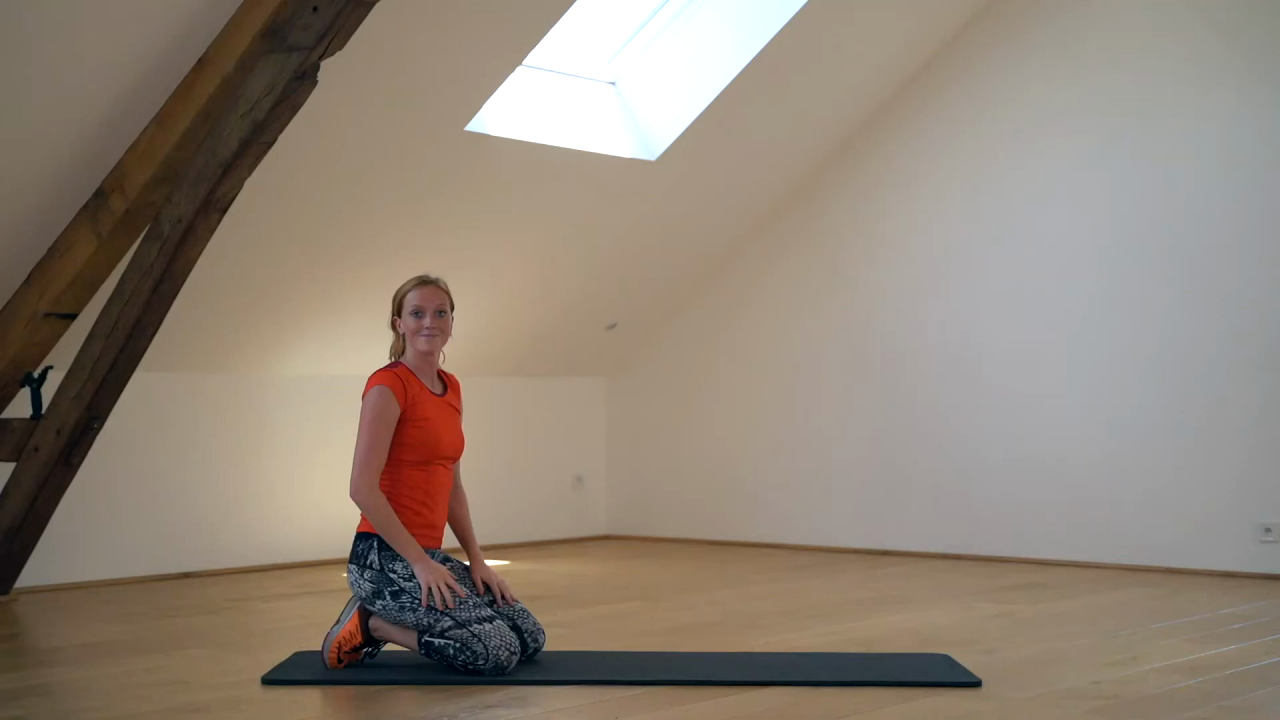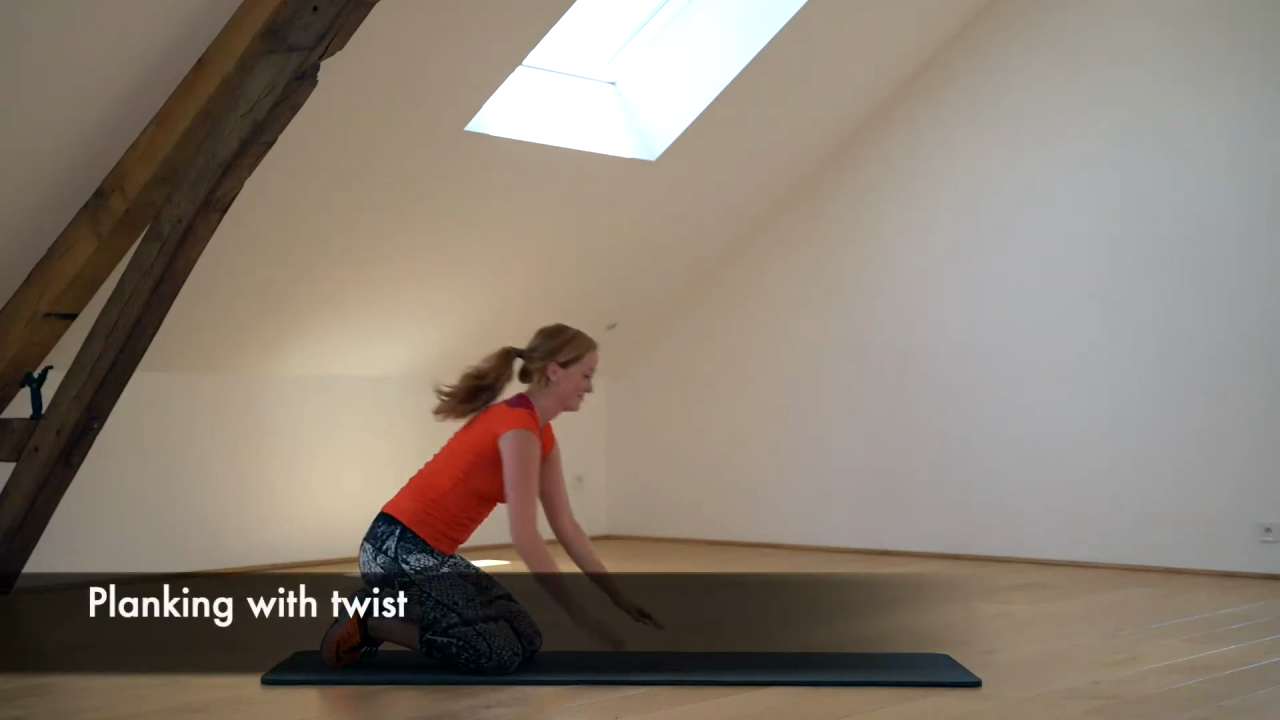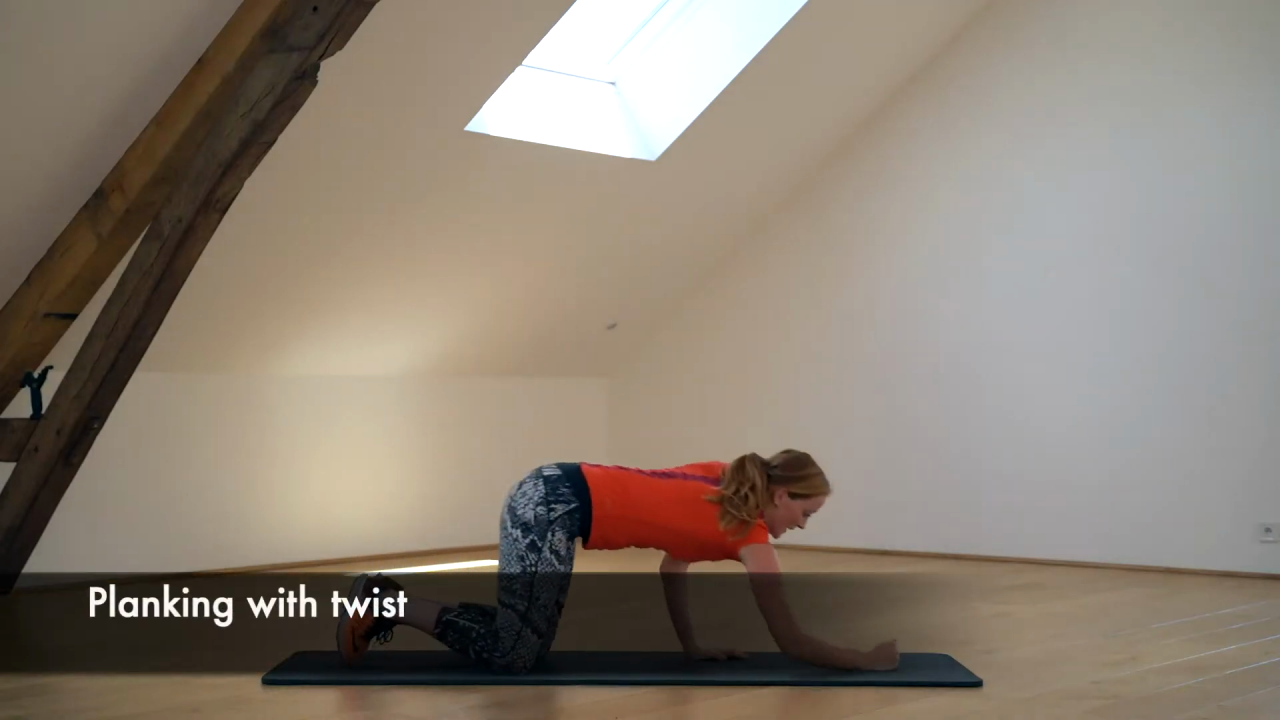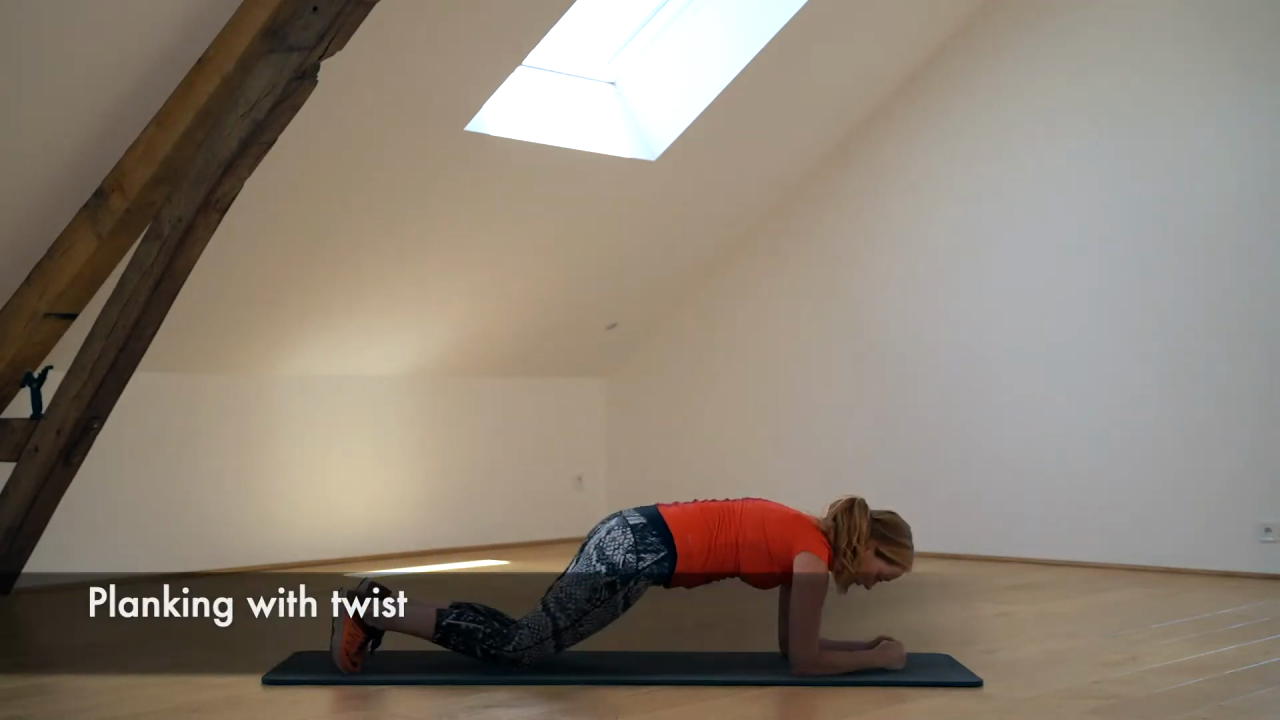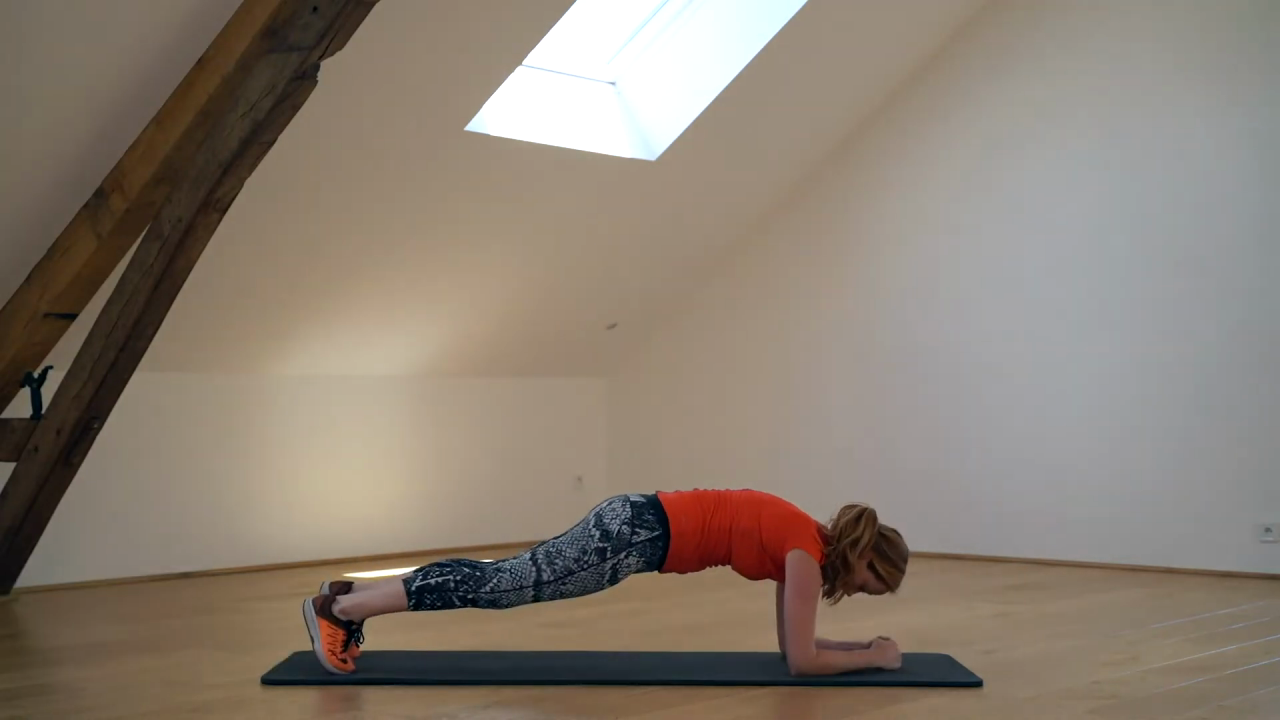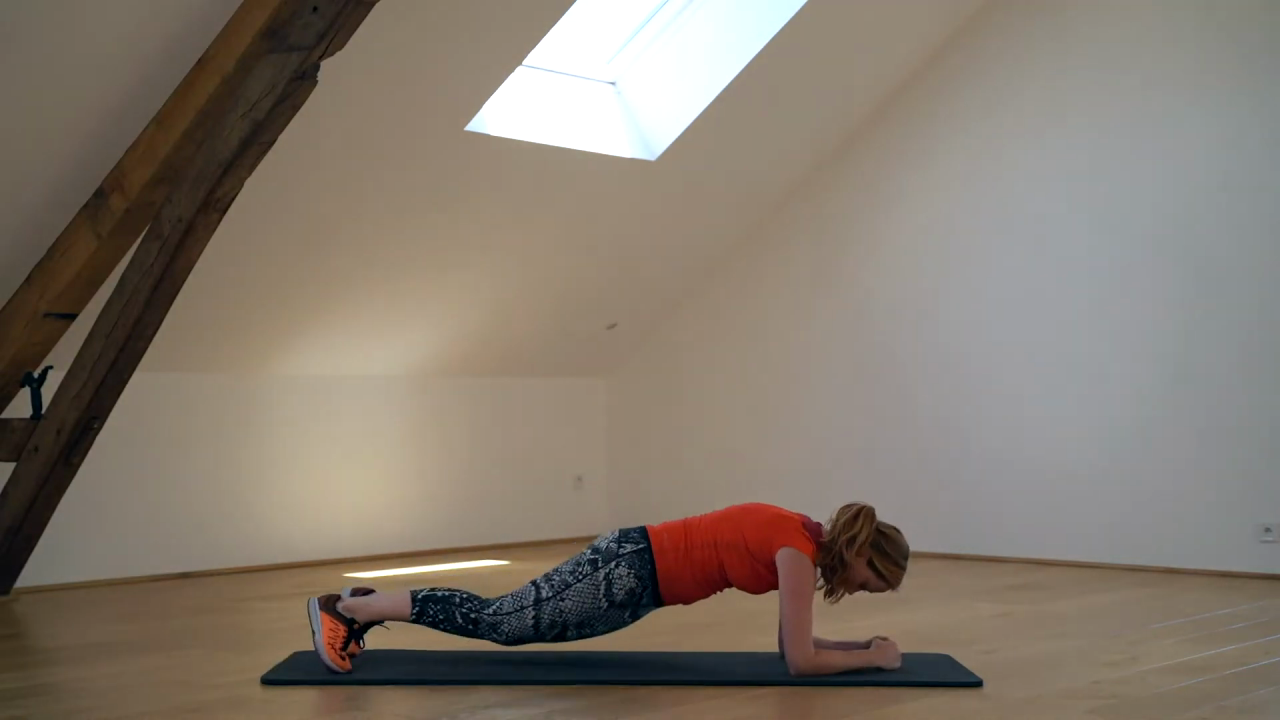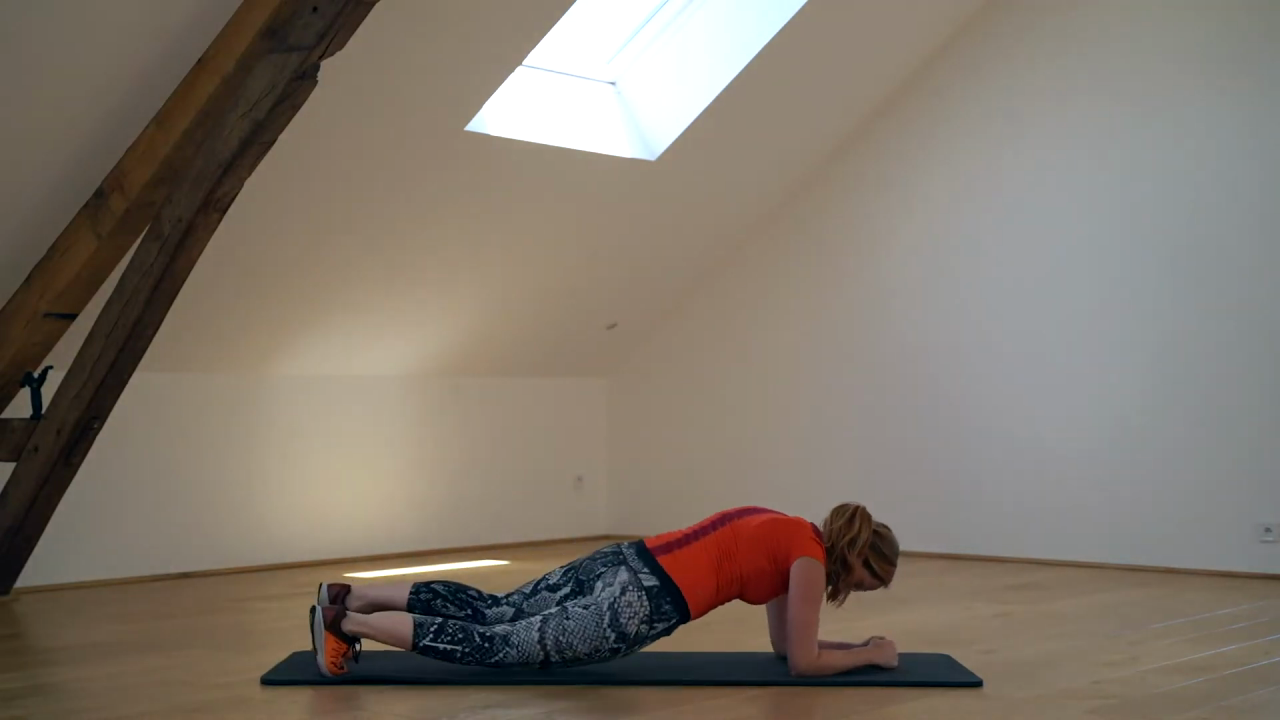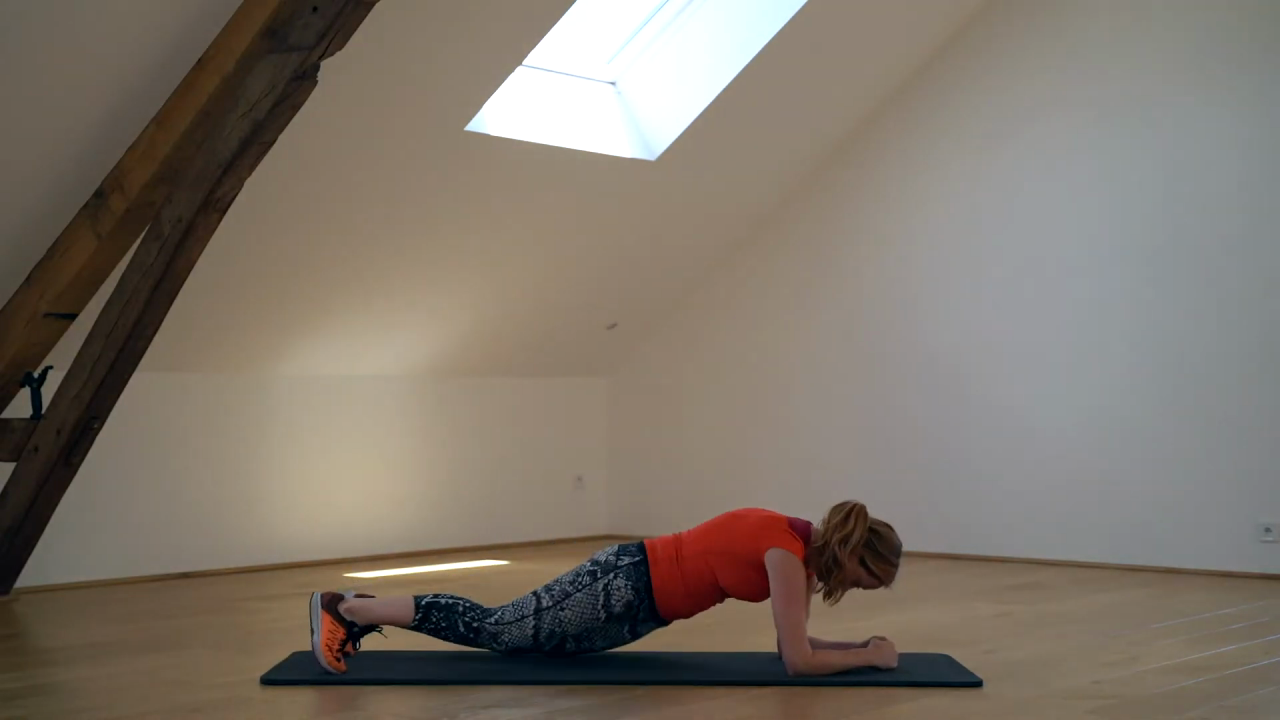
dt=0.7s
person 1, frame 1
left shoulder: (452, 388)
right shoulder: (387, 386)
right elbow: (362, 488)
left wrist: (477, 561)
right wrist: (420, 563)
left hip: (426, 555)
right hip: (387, 558)
left knee: (529, 637)
right knee: (496, 652)
left ankle: (382, 615)
right ankle: (372, 625)
person 1, frame 2
left shoulder: (541, 434)
right shoulder: (520, 427)
left elbow: (566, 525)
right elbow: (524, 534)
left wrist: (617, 596)
right wrist: (577, 611)
left hip: (431, 553)
right hip: (396, 549)
left knee: (526, 639)
right knee: (501, 653)
right ankle: (370, 621)
person 1, frame 3
left shoulder: (718, 481)
right shoulder: (750, 531)
left elbow: (672, 555)
right elbow: (793, 645)
left wrist: (689, 643)
right wrist: (870, 657)
left hip: (546, 490)
right hip: (550, 509)
left knee: (524, 635)
right knee: (510, 653)
left ankle: (387, 601)
right ankle: (387, 604)
person 1, frame 4
left shoulder: (803, 540)
right shoulder: (815, 551)
left elbow: (792, 641)
right elbow: (805, 661)
left wrist: (867, 643)
right wrist: (879, 657)
left hip: (632, 533)
right hip: (641, 551)
left knee: (527, 635)
right knee: (520, 643)
left ankle: (382, 604)
right ankle: (376, 609)
person 1, frame 5
left shoulder: (801, 543)
right shoulder: (807, 552)
left elbow: (791, 642)
right elbow: (803, 660)
left wrist: (860, 644)
right wrist: (874, 656)
left hip: (637, 525)
right hip: (639, 536)
left knee: (499, 577)
right knee: (499, 587)
left ankle: (353, 593)
right ankle: (338, 608)
person 1, frame 6
left shoulder: (809, 542)
right shoulder: (799, 551)
left elbow: (792, 642)
right elbow: (801, 660)
left wrist: (861, 644)
right wrist: (873, 658)
left hip: (641, 584)
right hip: (629, 570)
left knee: (508, 620)
right knee: (498, 620)
left ankle: (366, 600)
right ankle: (343, 609)
person 1, frame 7
left shoulder: (788, 536)
right shoulder: (811, 556)
left elbow: (783, 643)
right elbow: (804, 661)
left wrist: (857, 644)
right wrist: (870, 654)
left hip: (621, 563)
right hip: (635, 604)
left knee: (492, 611)
right knee: (495, 645)
left ankle: (351, 597)
right ankle: (341, 623)
person 1, frame 8
left shoulder: (802, 545)
right shoulder: (787, 552)
left elbow: (792, 641)
right elbow: (798, 661)
left wrist: (859, 643)
right wrist: (870, 656)
left hip: (639, 605)
right hip: (624, 584)
left knee: (504, 625)
right knee: (494, 629)
left ankle: (361, 606)
right ankle: (343, 609)
